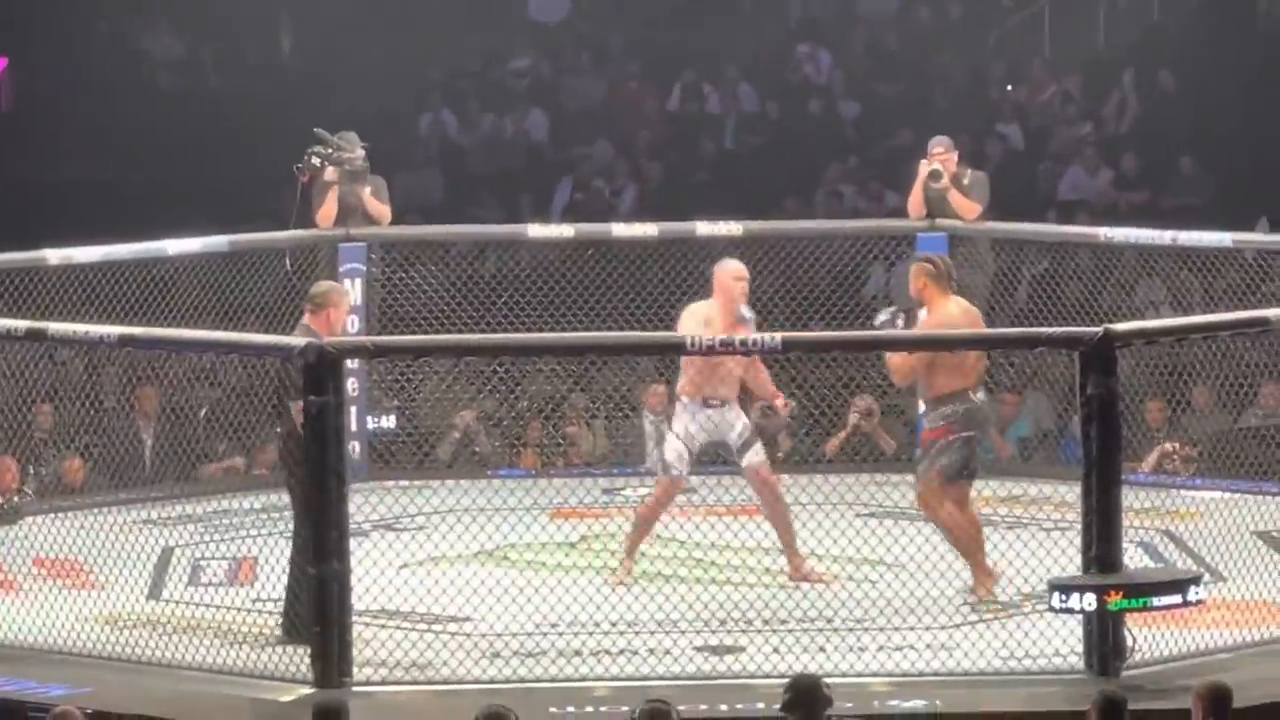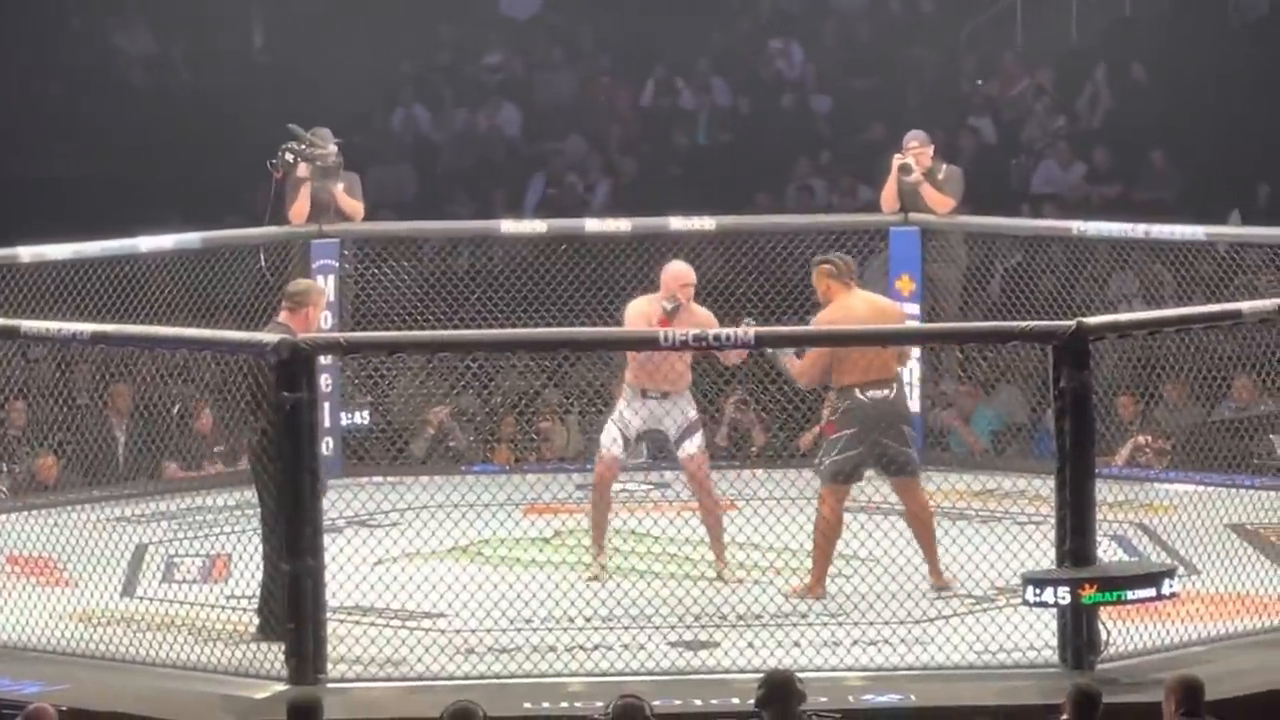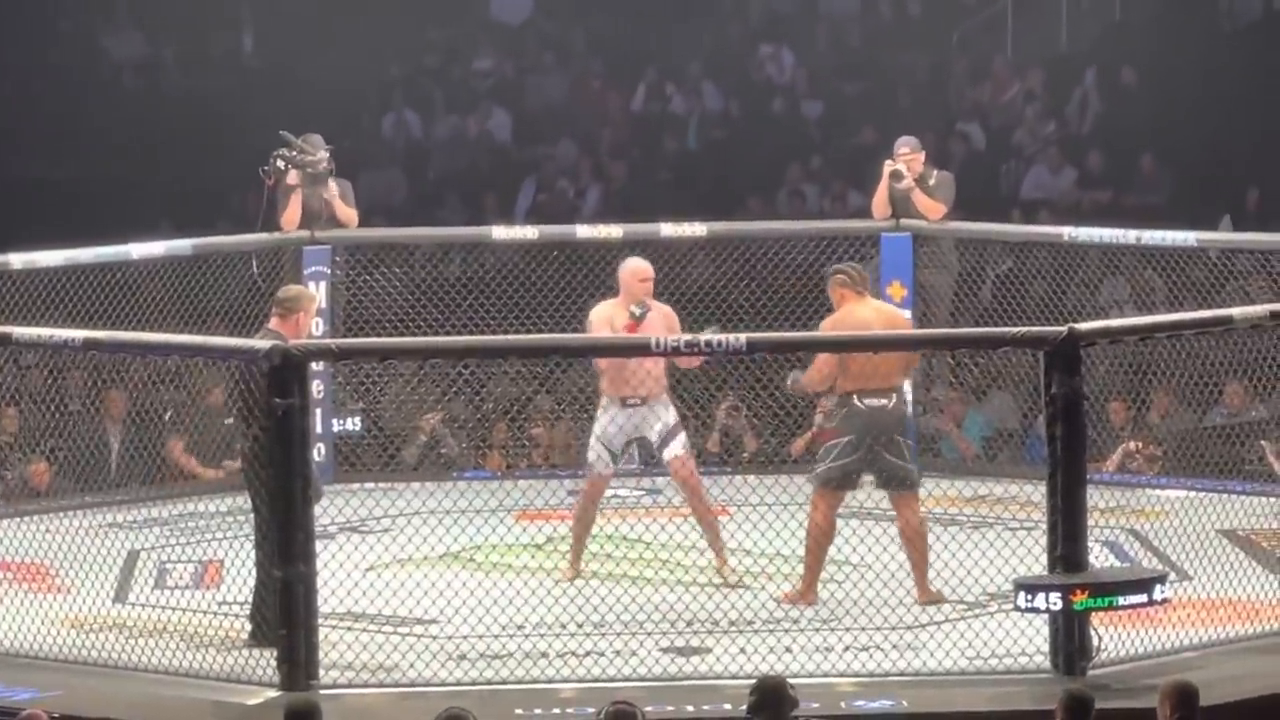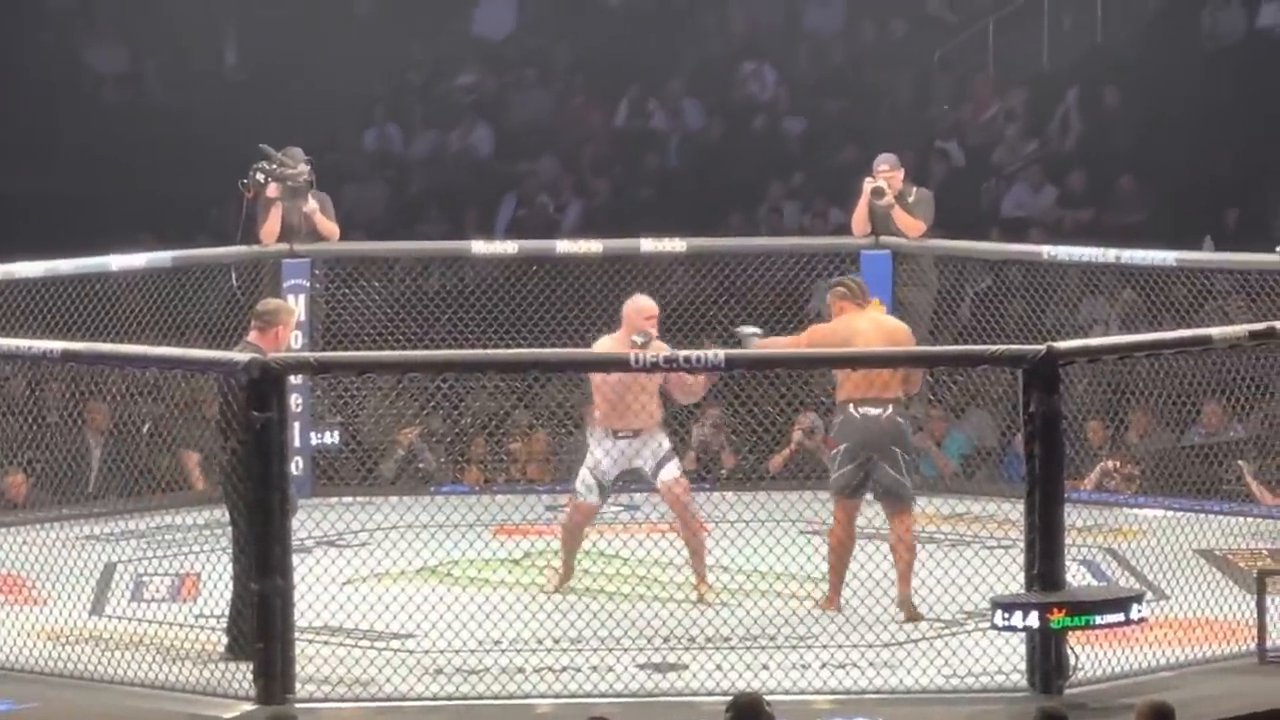
dt=0.5s
person 1, frame 1
left shoulder: (307, 344)
right elbow: (302, 409)
left hip: (306, 454)
right hip: (307, 455)
left knee: (311, 535)
right knee: (314, 537)
left ankle: (300, 616)
right ankle: (299, 624)
person 1, frame 2
left shoulder: (269, 338)
left hip: (267, 450)
right hip: (280, 454)
left knee: (278, 535)
right knee: (286, 537)
left ankle: (275, 615)
right ankle: (275, 622)
person 1, frame 3
left shoulder: (258, 346)
left hip: (258, 457)
right hip: (273, 461)
left knee: (271, 542)
right knee: (279, 544)
left ankle: (269, 621)
right ankle: (267, 627)
person 1, frame 4
left shoulder: (237, 358)
left hip: (238, 471)
right hip: (252, 475)
left knee: (249, 556)
right knee: (256, 558)
left ankle: (245, 635)
right ankle: (243, 641)
person 2, frame 1
left shoulder: (935, 321)
right shoulder: (969, 311)
left elbow: (901, 374)
left wrist: (888, 333)
left hip: (952, 414)
right hip: (971, 408)
left knee: (932, 498)
right knee: (958, 499)
left ankle: (984, 571)
right ankle: (980, 581)
person 2, frame 2
left shoulder: (827, 319)
right shoulder: (890, 308)
left elbow: (808, 377)
left wrist: (783, 355)
left hip: (853, 407)
right hip: (893, 401)
left knee: (831, 497)
right knee: (910, 488)
left ankle: (816, 583)
right ankle: (936, 572)
person 2, frame 3
left shoulder: (835, 323)
right shoulder: (899, 318)
left elbow: (822, 377)
right elbow: (910, 368)
left wrist: (801, 382)
left hip: (854, 414)
right hip: (893, 411)
left knee: (824, 501)
right knee: (907, 504)
left ankle: (807, 588)
right ankle: (923, 586)
person 2, frame 4
left shoulder: (831, 332)
right shoulder: (900, 330)
left elbow: (783, 347)
right elbow: (914, 384)
left wrist: (753, 339)
left hip: (852, 422)
right hip: (891, 422)
left knee: (844, 512)
right knee: (900, 515)
left ankle: (833, 596)
right ankle: (904, 592)
person 3, frame 1
left shoulder: (744, 320)
right shoulder: (697, 313)
left elbow: (752, 368)
right elbow: (697, 356)
left wrist: (776, 398)
right wrist: (730, 330)
left hip: (730, 411)
right hip: (691, 412)
left knee: (768, 486)
right knee: (665, 493)
left ankle: (796, 564)
right ankle: (628, 559)
person 3, frame 2
left shoulder: (700, 315)
right shoulder: (638, 309)
left elbow: (730, 355)
right elbow: (636, 358)
right wrist: (664, 323)
left hip: (677, 401)
right hip: (636, 400)
left knee: (701, 479)
right knee: (602, 475)
left ankle: (720, 559)
right ankle: (598, 554)
person 3, frame 3
left shoulder: (664, 313)
right shoulder: (602, 313)
left elbow: (684, 359)
right elbow: (603, 362)
right wrist: (631, 328)
left hip: (657, 407)
right hip: (616, 410)
left knee: (690, 482)
right knee: (593, 490)
left ankle: (721, 560)
right ankle: (574, 561)
person 3, frame 4
left shoulder: (661, 351)
right shoulder: (604, 348)
left elbow: (685, 395)
right elbow: (608, 391)
left wrist: (706, 376)
right wrist: (634, 355)
left hip: (650, 439)
right hip: (609, 442)
left knee: (683, 503)
right knee: (579, 515)
left ankle: (701, 582)
right ankle: (566, 569)
